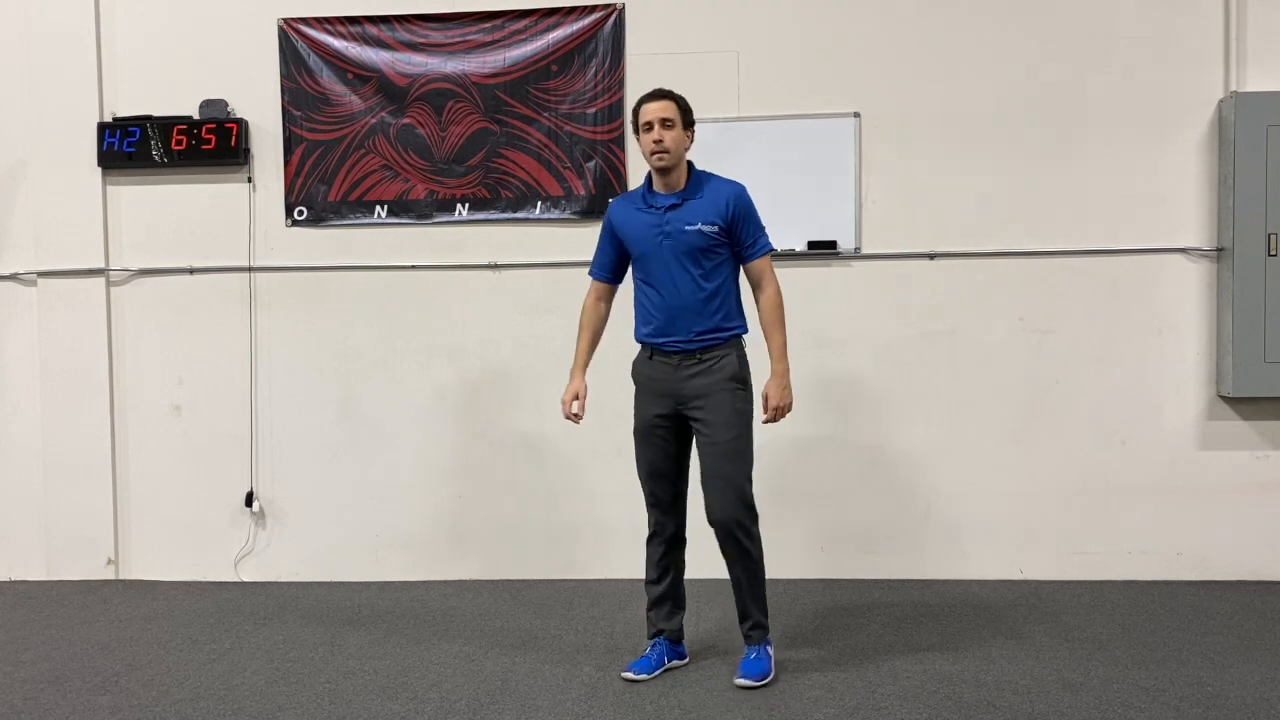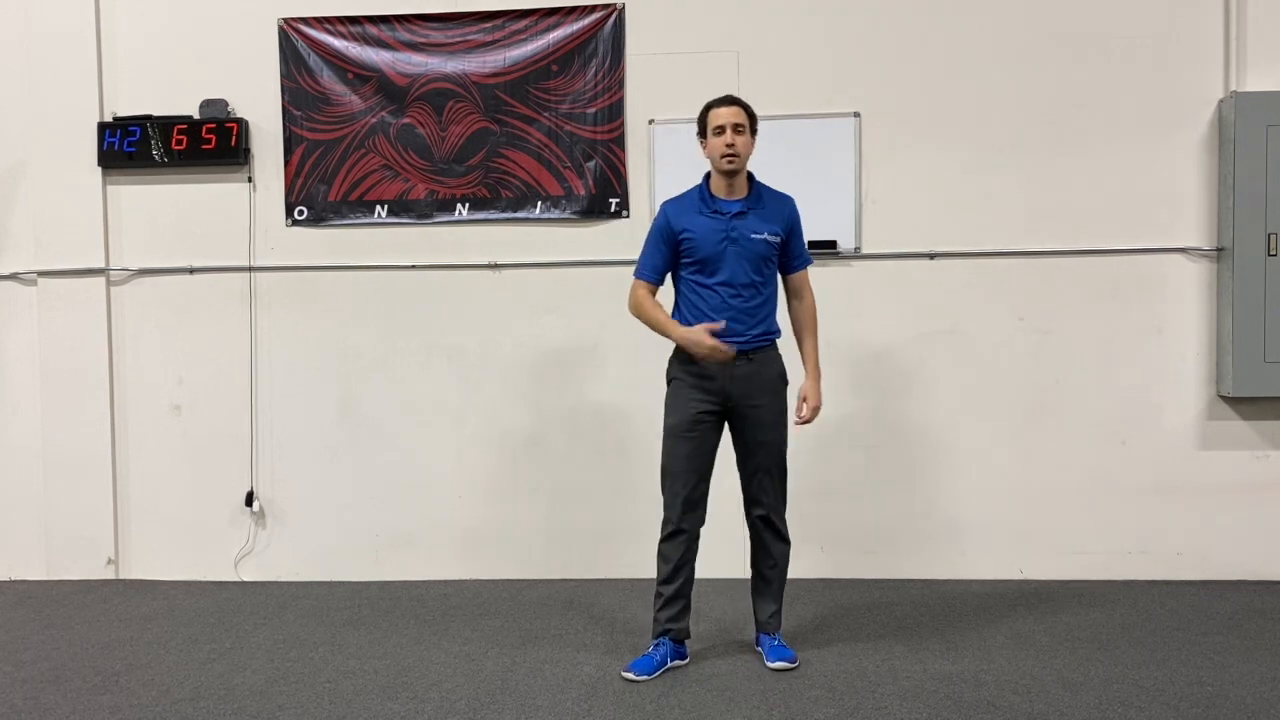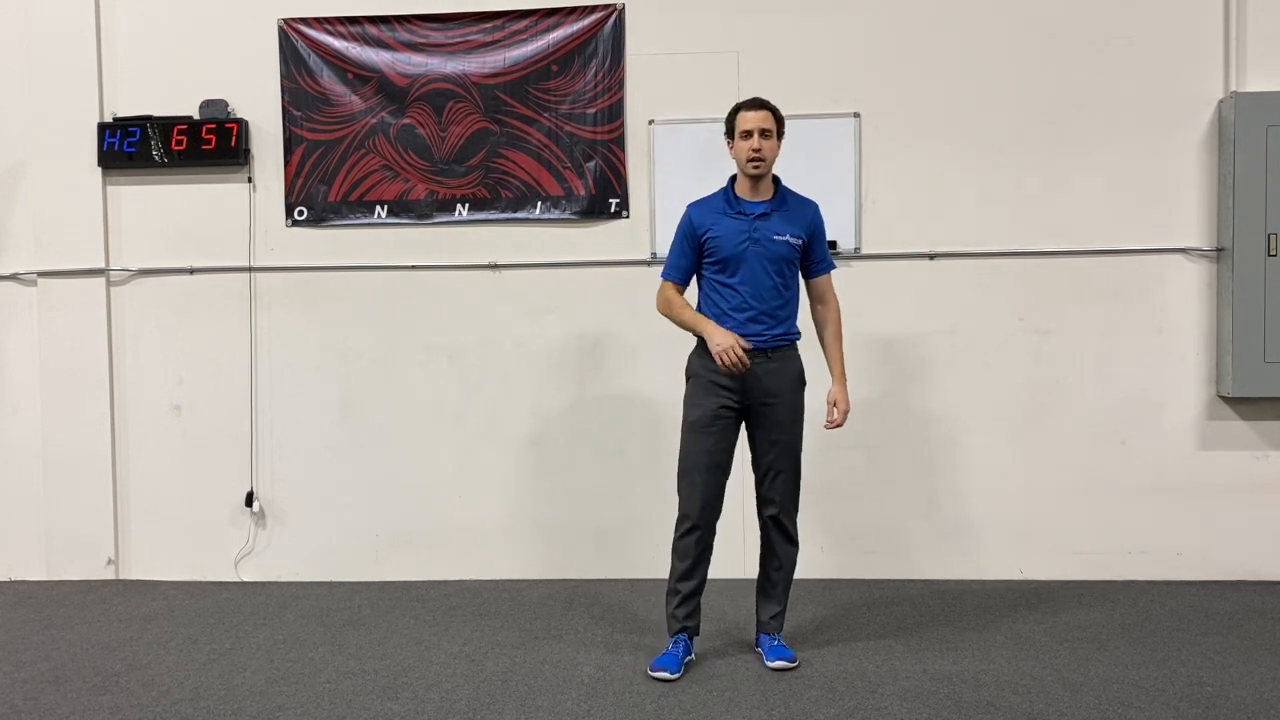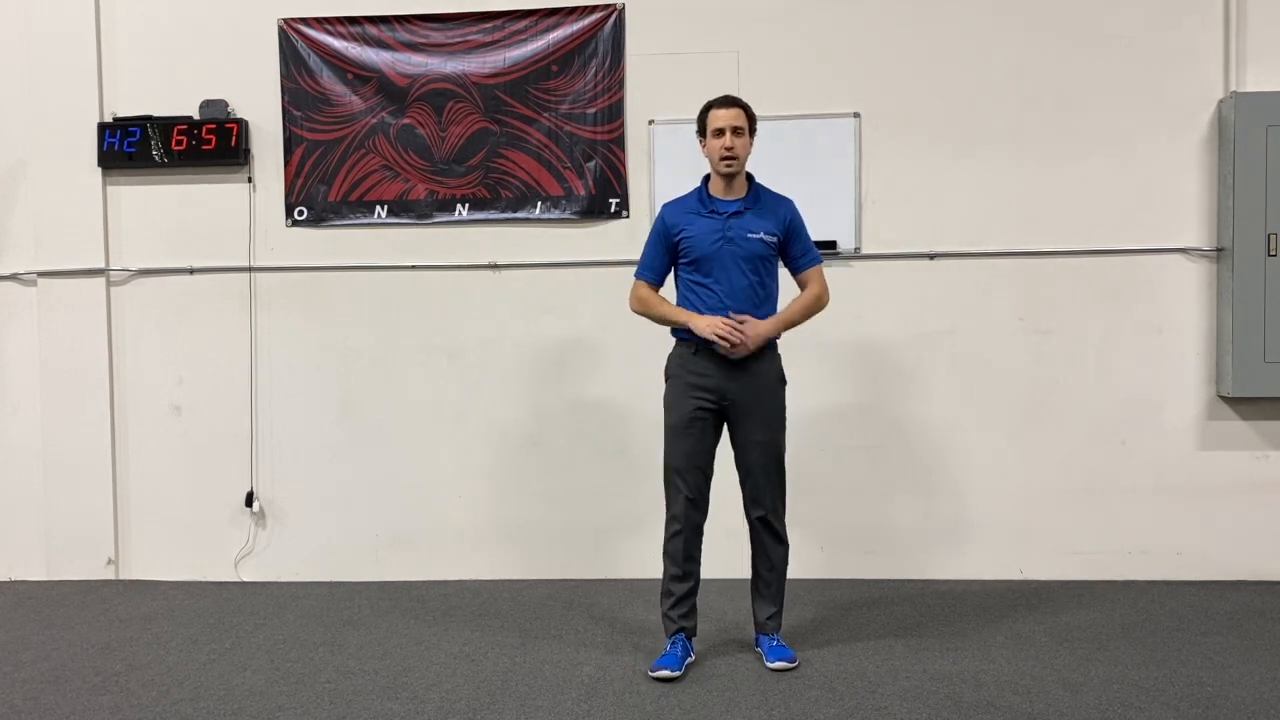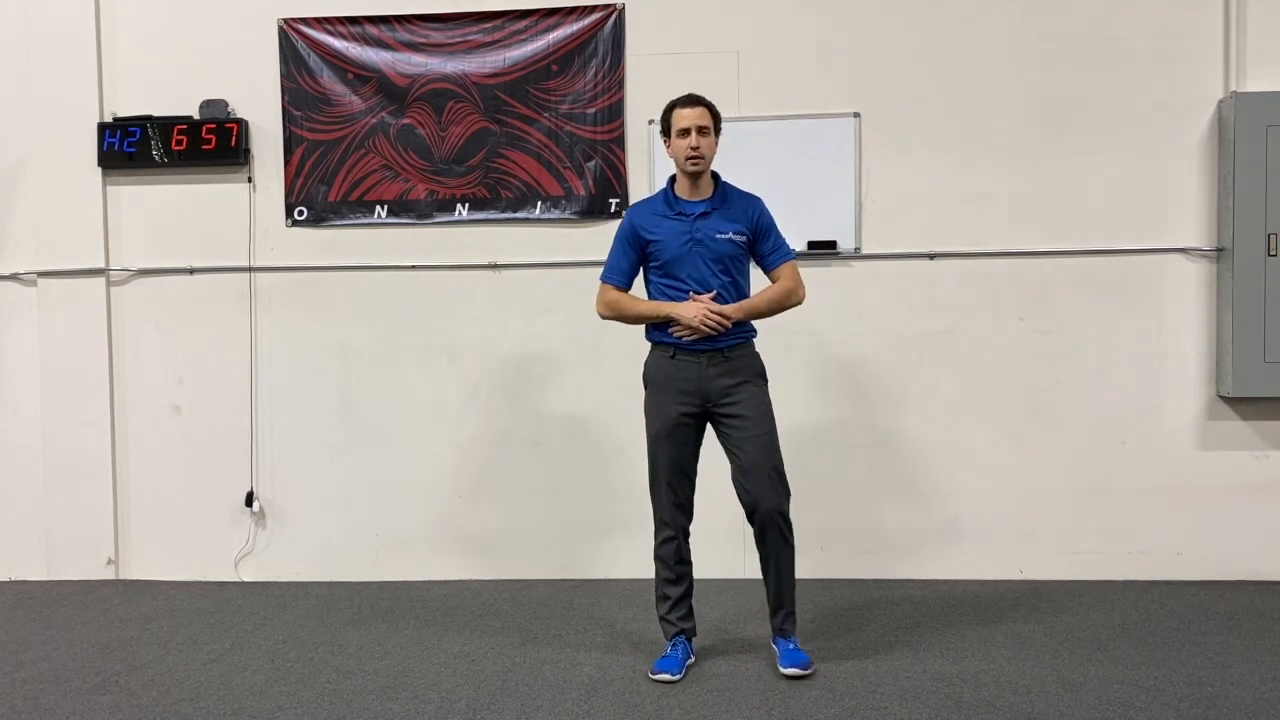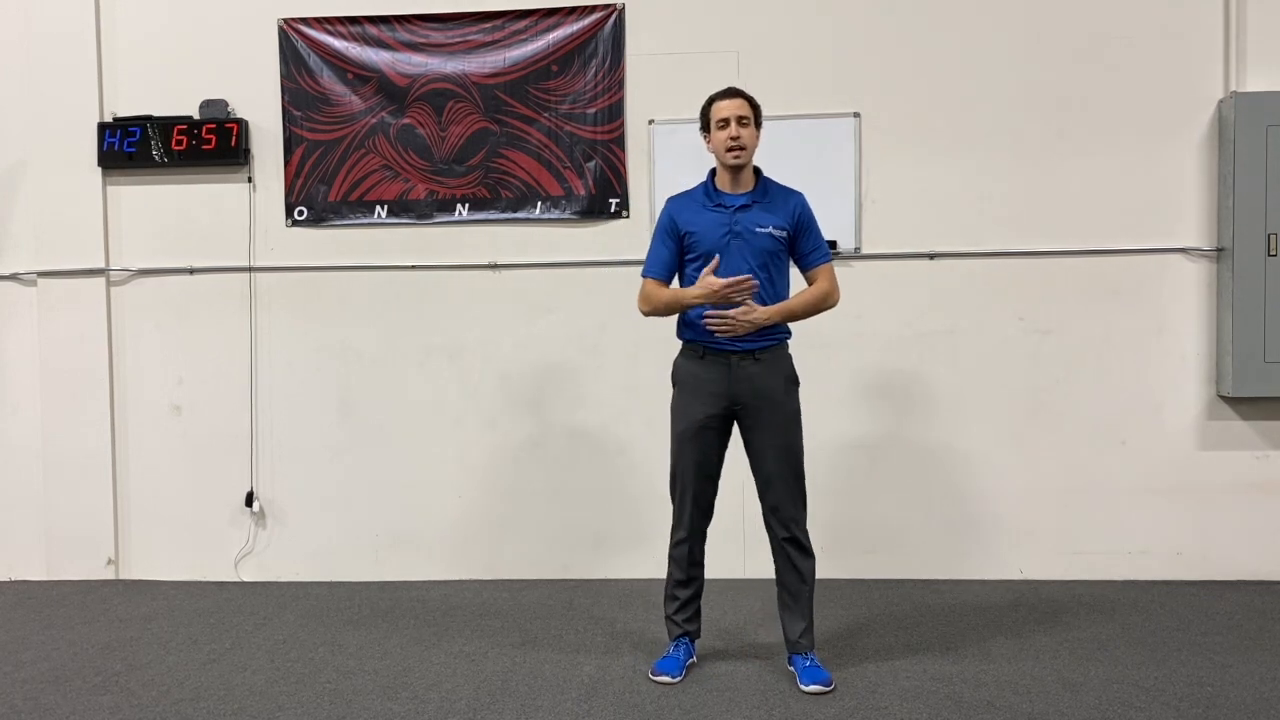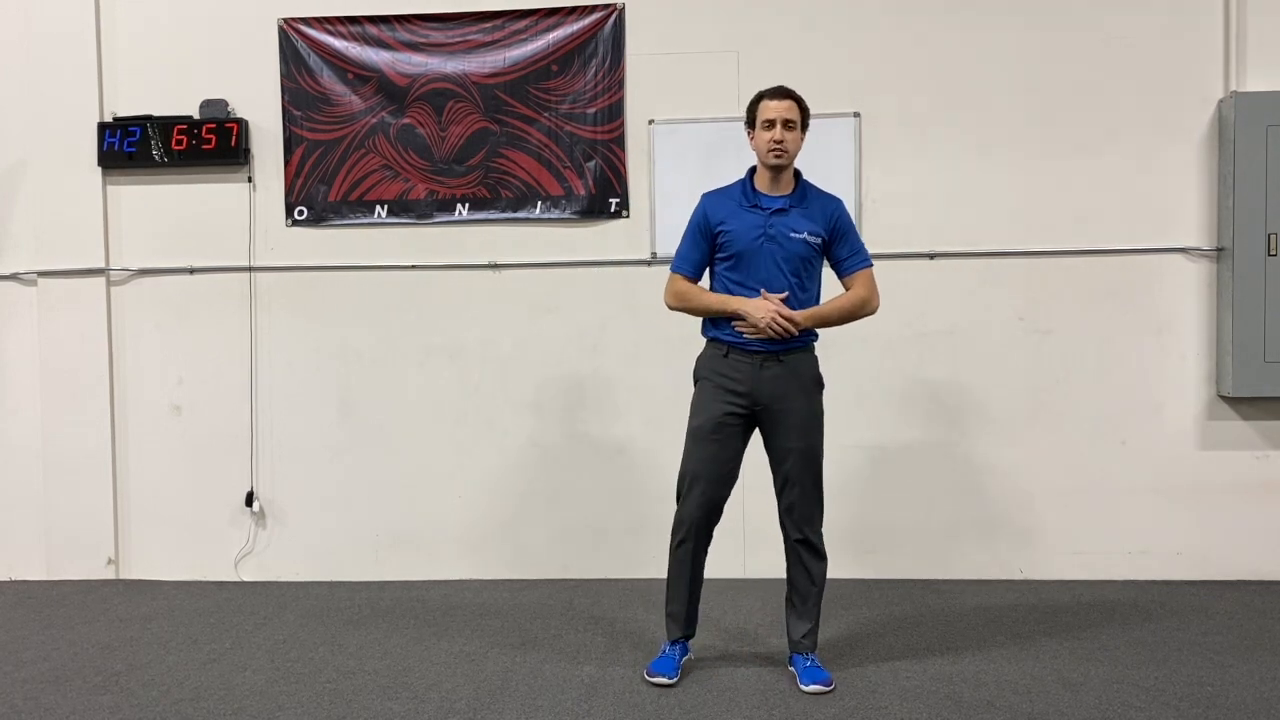
dt=0.5s
person 1, frame 1
left shoulder: (729, 198)
right shoulder: (622, 213)
left elbow: (765, 285)
right elbow: (599, 296)
left wrist: (780, 369)
right wrist: (578, 373)
left hip: (720, 369)
right hip: (655, 373)
left knee: (731, 509)
right knee: (663, 516)
left ankle: (757, 638)
right ankle: (665, 637)
person 1, frame 2
left shoulder: (781, 210)
right shoulder: (676, 213)
left elbow: (800, 295)
right elbow: (640, 295)
left wrist: (812, 374)
right wrist: (683, 336)
left hip: (761, 371)
right hip: (694, 373)
left knee: (767, 509)
right knee: (681, 511)
left ankle: (769, 630)
right ankle: (669, 637)
person 1, frame 3
left shoulder: (804, 214)
right shoulder: (701, 215)
left elbow: (824, 300)
right elbow: (667, 294)
left wrist: (838, 379)
right wrist: (710, 330)
left hip: (779, 370)
right hip: (713, 370)
left knee: (779, 508)
right knee: (697, 507)
left ankle: (770, 629)
right ankle: (681, 633)
person 1, frame 4
left shoulder: (780, 212)
right shoulder: (675, 216)
left elbow: (816, 290)
right elbow: (641, 295)
left wrist: (768, 326)
right wrist: (696, 320)
left hip: (759, 371)
right hip: (692, 370)
left knee: (766, 508)
right knee: (684, 509)
left ankle: (768, 629)
right ankle: (679, 634)
person 1, frame 5
left shoulder: (748, 209)
right shoulder: (642, 218)
left elbow: (791, 287)
right elbow: (608, 301)
left wrist: (728, 312)
right wrist: (676, 308)
left hip: (738, 368)
right hip: (671, 372)
left knee: (770, 503)
right knee: (671, 514)
left ankle: (784, 630)
right ankle: (679, 636)
person 1, frame 6
left shoulder: (790, 205)
right shoulder: (679, 210)
left elbow: (826, 289)
right elbow: (649, 298)
left wrist: (766, 314)
right wrist: (698, 293)
left hip: (769, 370)
right hip: (700, 371)
left knee: (786, 515)
right knee: (689, 514)
left ankle: (801, 647)
right ankle: (682, 638)
person 1, frame 7
left shoulder: (827, 210)
right shoulder: (715, 206)
left elbow: (865, 296)
right elbow: (676, 291)
left wrist: (797, 317)
right wrist: (744, 305)
left hip: (794, 373)
right hip: (723, 370)
left knee: (802, 518)
right knee: (695, 510)
left ankle: (803, 648)
right ankle: (677, 639)
